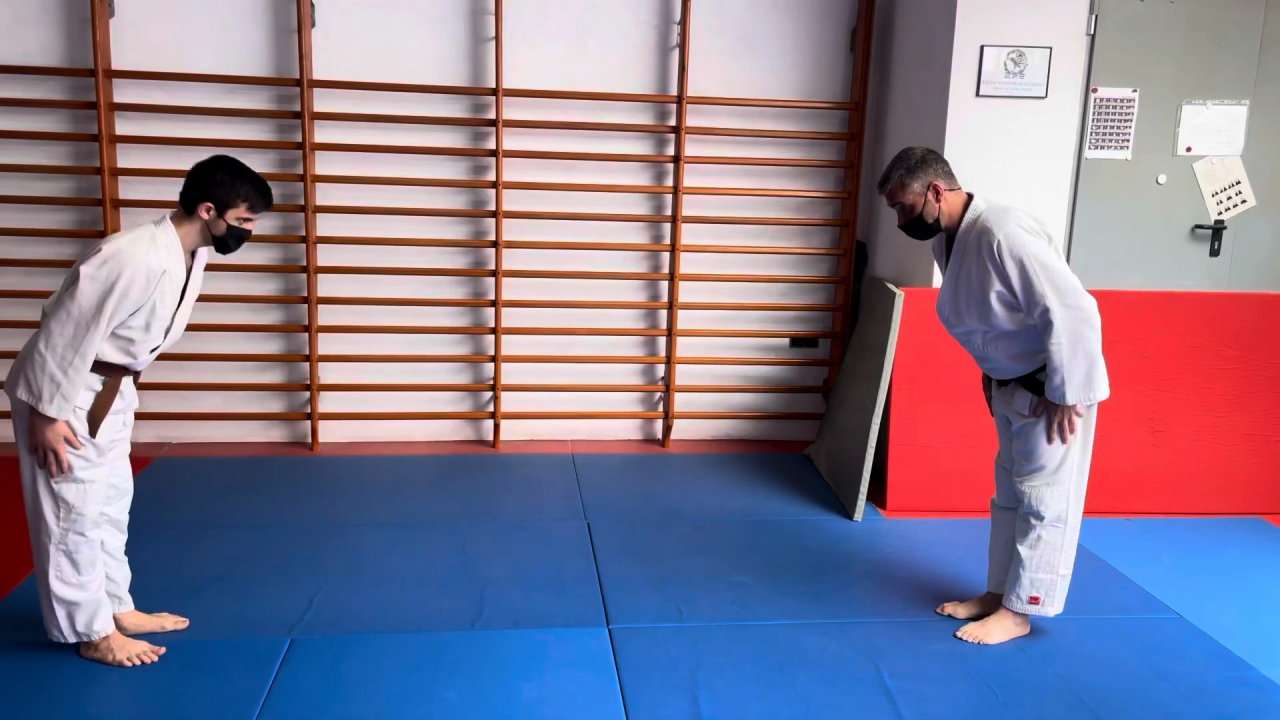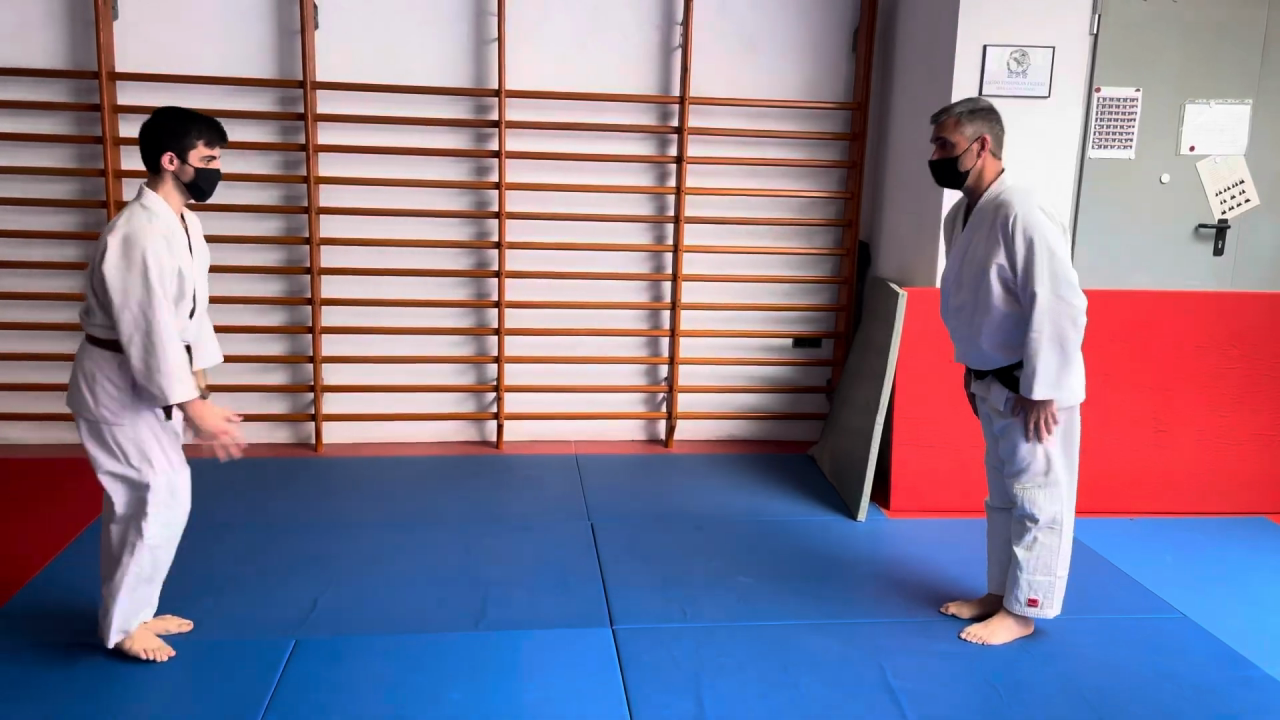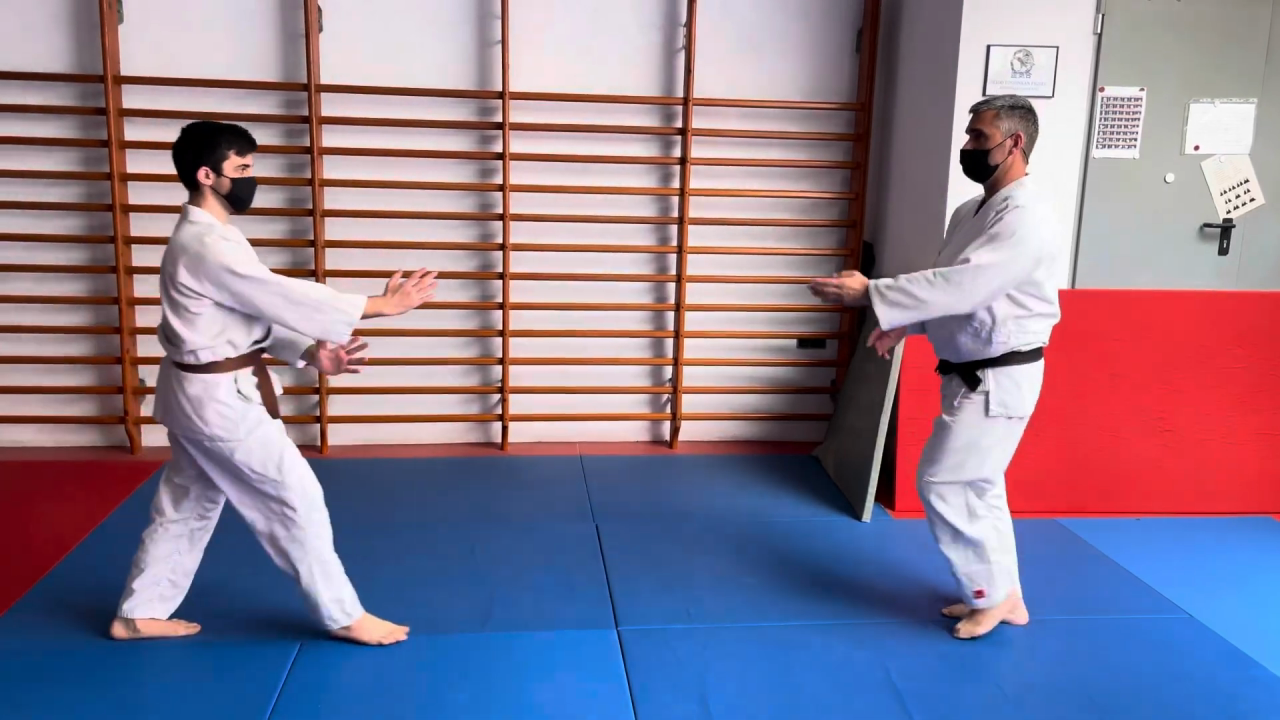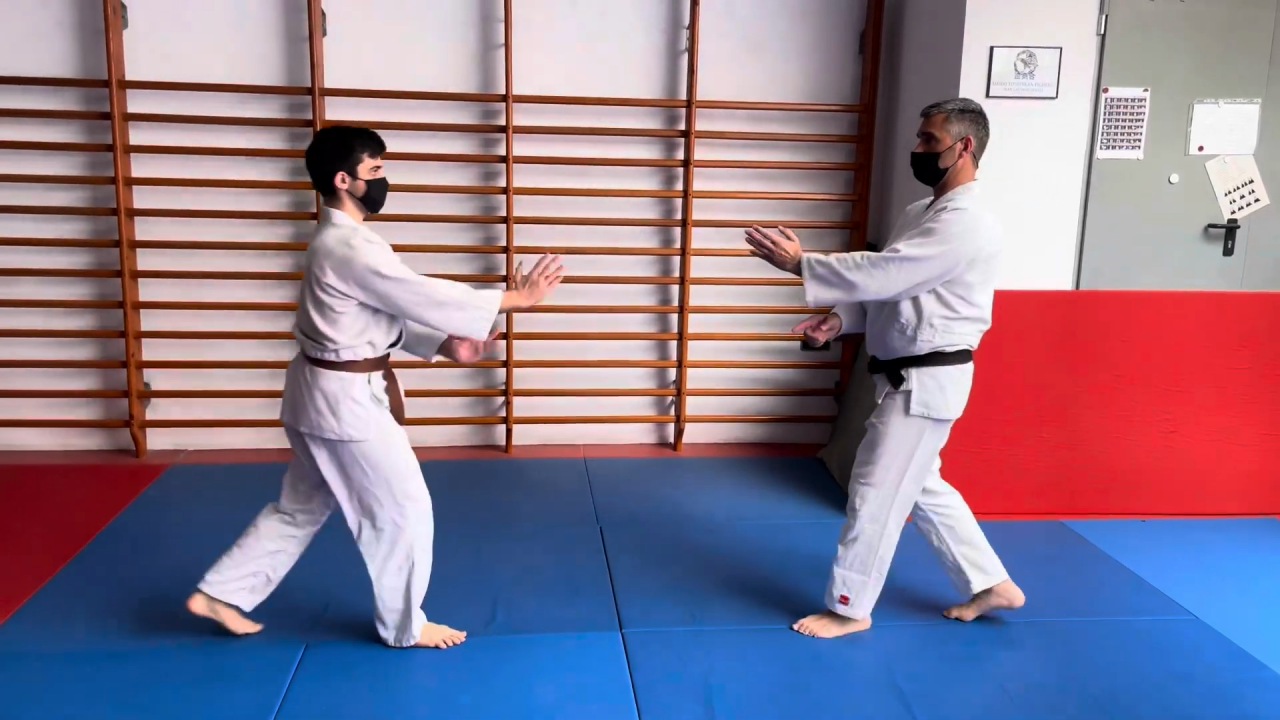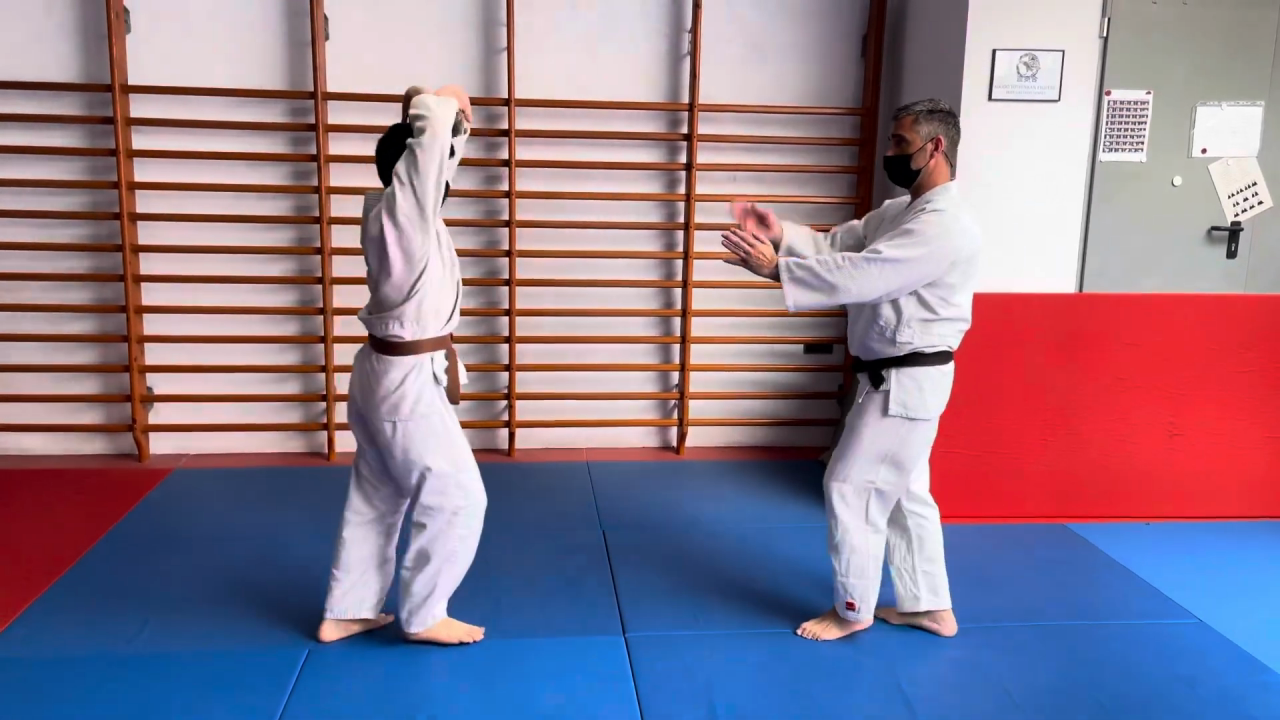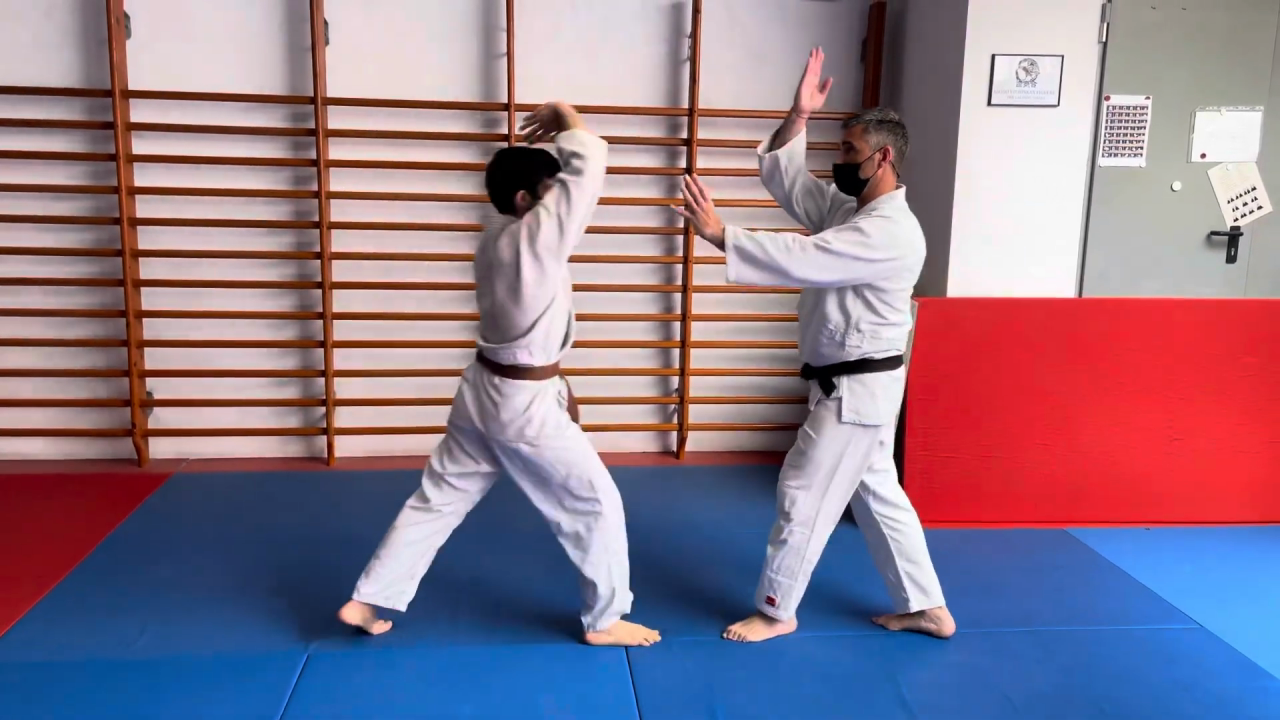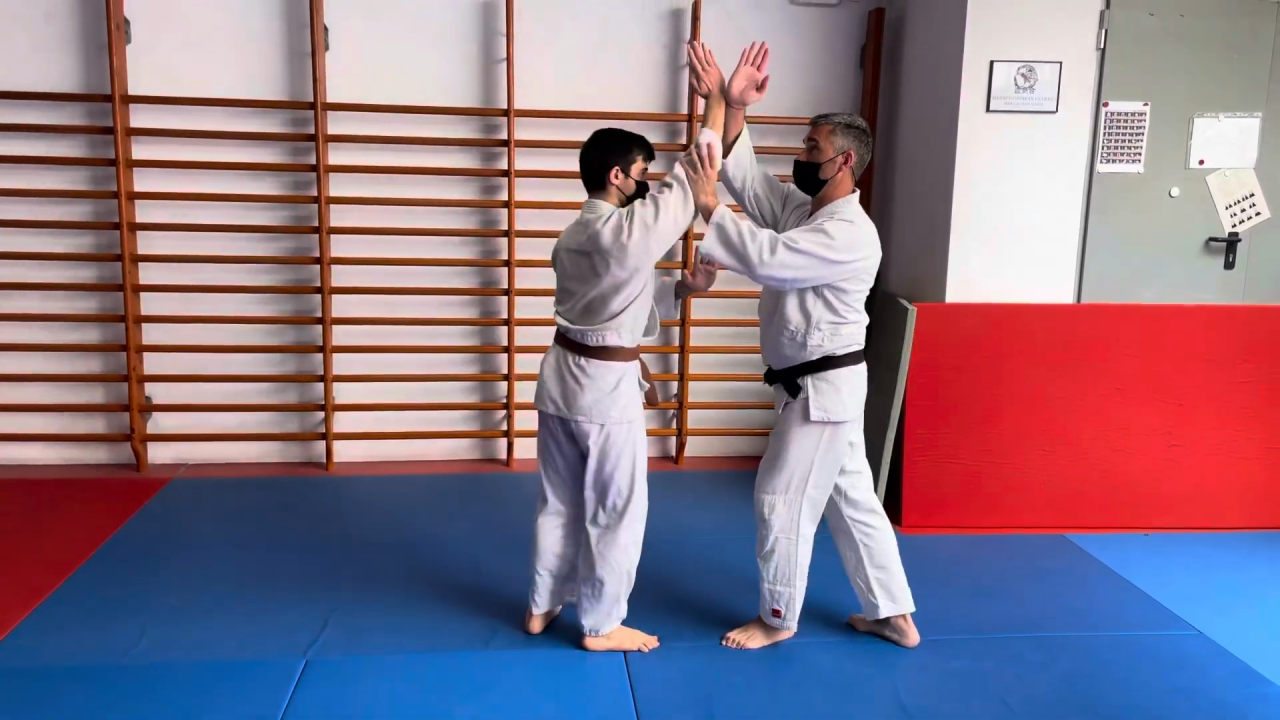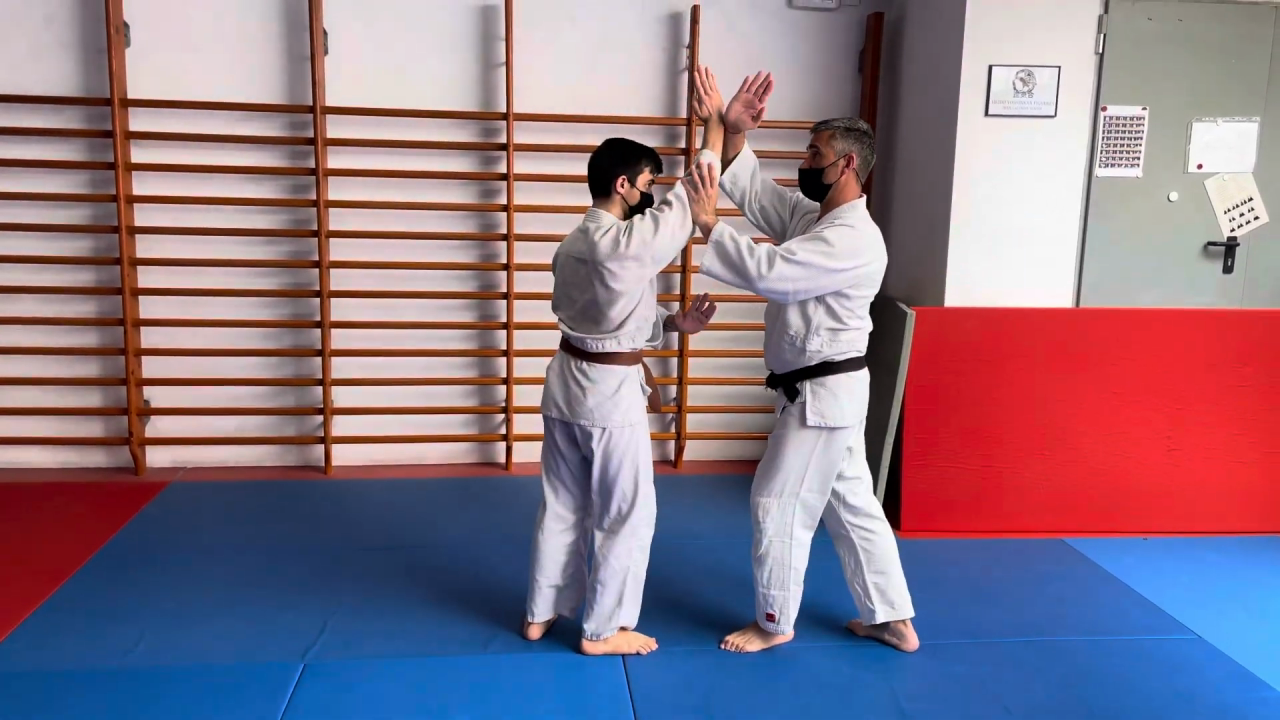
dt=0.4s
person 1, frame 1
left shoulder: (1004, 233)
right shoulder: (945, 240)
left elbow: (1072, 313)
left wrist: (1066, 395)
right wrist: (992, 374)
left hip: (1058, 386)
right hip: (1014, 384)
left knee: (1045, 498)
right knee: (1011, 492)
left ankle: (1019, 610)
right ankle: (999, 592)
person 1, frame 2
left shoulder: (1022, 215)
right shoulder: (959, 216)
left elbow: (1056, 308)
left wrist: (1042, 393)
right wrist: (973, 372)
left hip: (1039, 382)
right hip: (997, 381)
left knee: (1037, 498)
right knee: (1004, 493)
left ankle: (1024, 611)
right ankle: (1000, 594)
person 1, frame 3
left shoulder: (1025, 219)
right shoulder: (970, 212)
left elbow: (961, 285)
right elbow: (952, 286)
left wrist: (871, 293)
right wrist: (905, 324)
left hip: (1000, 381)
right hip: (969, 376)
left knee: (943, 485)
right knee: (974, 489)
left ankle: (988, 594)
right ankle: (1004, 595)
person 1, frame 4
left shoulder: (966, 224)
right shoulder: (922, 212)
left elbow: (884, 272)
right elbow: (889, 281)
left wrist: (800, 263)
right wrist: (839, 319)
left hip: (924, 380)
right hip: (909, 375)
left knee: (874, 492)
right knee: (922, 486)
left ankle: (848, 609)
right ankle: (990, 585)
person 1, frame 5
left shoulder: (946, 226)
right shoulder: (895, 212)
left elbow: (860, 274)
right elbow: (838, 246)
left wrist: (776, 268)
right wrist: (781, 234)
left hip: (907, 381)
right hip: (892, 377)
left knee: (849, 485)
right knee: (905, 493)
left ankle: (854, 607)
right ankle: (931, 605)
person 1, frame 6
left shoulder: (891, 233)
right shoulder: (845, 209)
left elbow: (798, 260)
right elbow: (786, 178)
left wrist: (719, 235)
right wrist: (797, 116)
left hip: (857, 389)
right hip: (852, 384)
left knee: (803, 496)
right knee: (878, 494)
left ankle: (775, 611)
right ankle: (926, 607)
person 1, frame 7
left shoulder: (851, 233)
right shoulder: (800, 208)
left elbow: (768, 259)
right elbow: (743, 176)
left wrist: (709, 209)
right wrist: (732, 107)
left hip: (822, 388)
right hip: (817, 385)
left knee: (783, 500)
right knee: (852, 499)
left ankle: (777, 618)
right ankle: (893, 614)
person 1, frame 8
left shoulder: (854, 238)
right shoulder: (809, 215)
left elbow: (770, 272)
right elbow: (751, 189)
left wrist: (709, 225)
right wrist: (733, 130)
left hip: (823, 394)
right hip: (828, 389)
left knee: (778, 504)
right knee: (852, 504)
left ankle: (774, 622)
right ankle: (892, 618)
person 2, frame 1
left shoulder: (192, 253)
right shoulder: (133, 259)
right elbow: (68, 335)
right wrist: (50, 415)
left hip: (108, 388)
right hip: (65, 390)
left knee: (107, 500)
right knee: (73, 508)
left ankle: (114, 607)
right ankle: (90, 630)
person 2, frame 2
left shoulder: (183, 222)
right shoulder: (142, 230)
left elbow: (188, 311)
right elbow: (150, 326)
left wrist: (194, 391)
right wrist: (190, 406)
left hip: (147, 380)
right hip: (120, 382)
left knee: (156, 496)
right knee: (164, 498)
left ankle: (132, 611)
right ankle: (121, 623)
person 2, frame 3
left shoulder: (212, 234)
right shoulder: (206, 246)
left elbow: (265, 309)
right elbow: (284, 297)
left wrist: (313, 351)
right wrist: (382, 305)
left hip: (206, 392)
right hip: (219, 398)
left knee: (185, 507)
right knee: (294, 499)
left ankle: (138, 613)
right ankle: (344, 615)
person 2, frame 4
left shoulder: (339, 237)
right shoulder: (349, 248)
left elbow: (393, 310)
right elbow: (420, 295)
left wrist: (447, 343)
right wrist: (513, 298)
left hip: (323, 389)
right hip: (345, 397)
left knee: (302, 508)
right knee: (403, 509)
left ankle: (220, 591)
right ankle: (402, 624)
person 2, frame 5
left shoulder: (392, 214)
right shoulder: (400, 210)
left elbow: (441, 140)
right elbow: (427, 144)
left wrist: (452, 109)
right wrist: (432, 104)
left hip: (385, 375)
right hip: (409, 383)
left knee: (376, 501)
right knee: (458, 497)
left ankle: (345, 612)
right ankle: (423, 613)
person 2, frame 6
left shoulder: (497, 235)
right shoulder: (536, 237)
left elbow: (564, 184)
right elbow: (587, 170)
left wrist: (552, 126)
right wrist: (563, 117)
left hip: (483, 393)
right hip: (528, 404)
left knee: (435, 501)
right knee: (597, 506)
left ankle: (369, 600)
right ankle: (603, 621)
person 2, frame 7
left shoulder: (571, 239)
right shoulder: (633, 231)
right elbow: (691, 183)
left wrist: (684, 288)
right wrist: (721, 106)
left hip: (561, 376)
right hip: (607, 389)
left knee: (558, 503)
right knee: (618, 511)
left ankle: (542, 606)
right ankle: (601, 624)
person 2, frame 8
left shoulder: (571, 244)
right shoulder: (629, 243)
right elbow: (690, 200)
left wrist: (671, 322)
right wrist: (715, 126)
left hip: (566, 383)
right hip: (612, 394)
left knee: (562, 507)
right knee: (626, 515)
left ankle: (540, 613)
right ankle: (603, 629)
